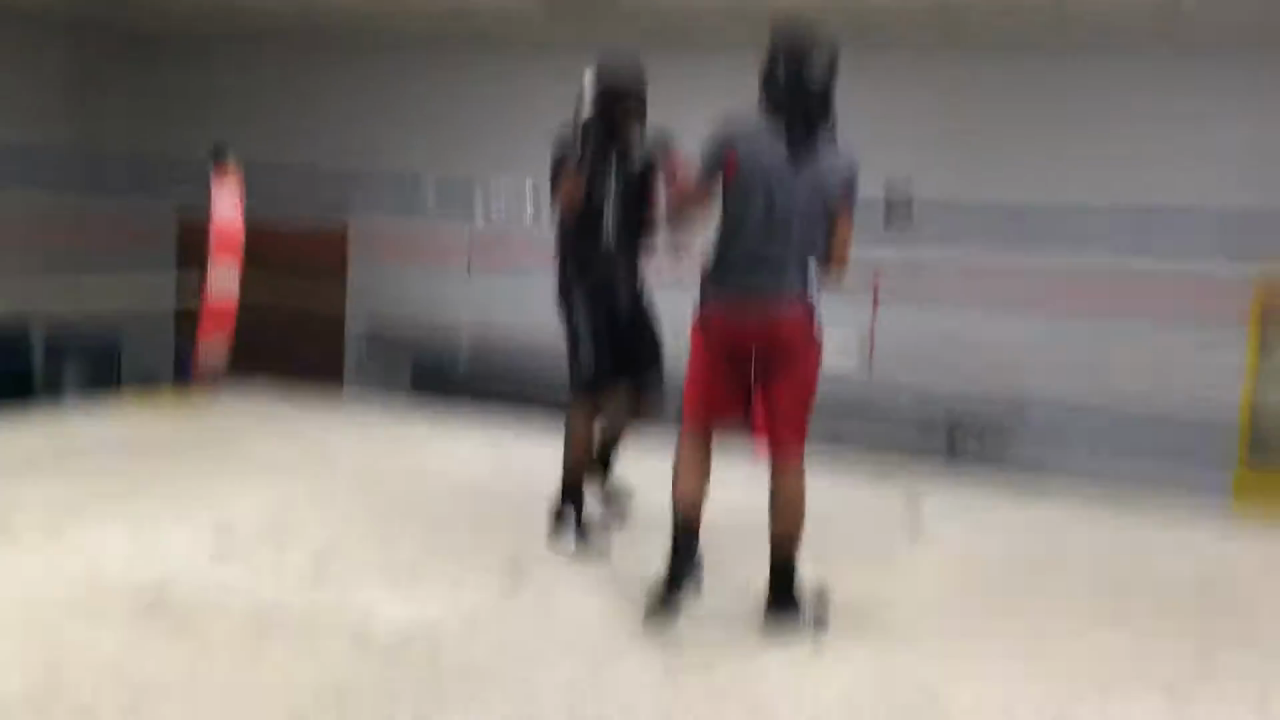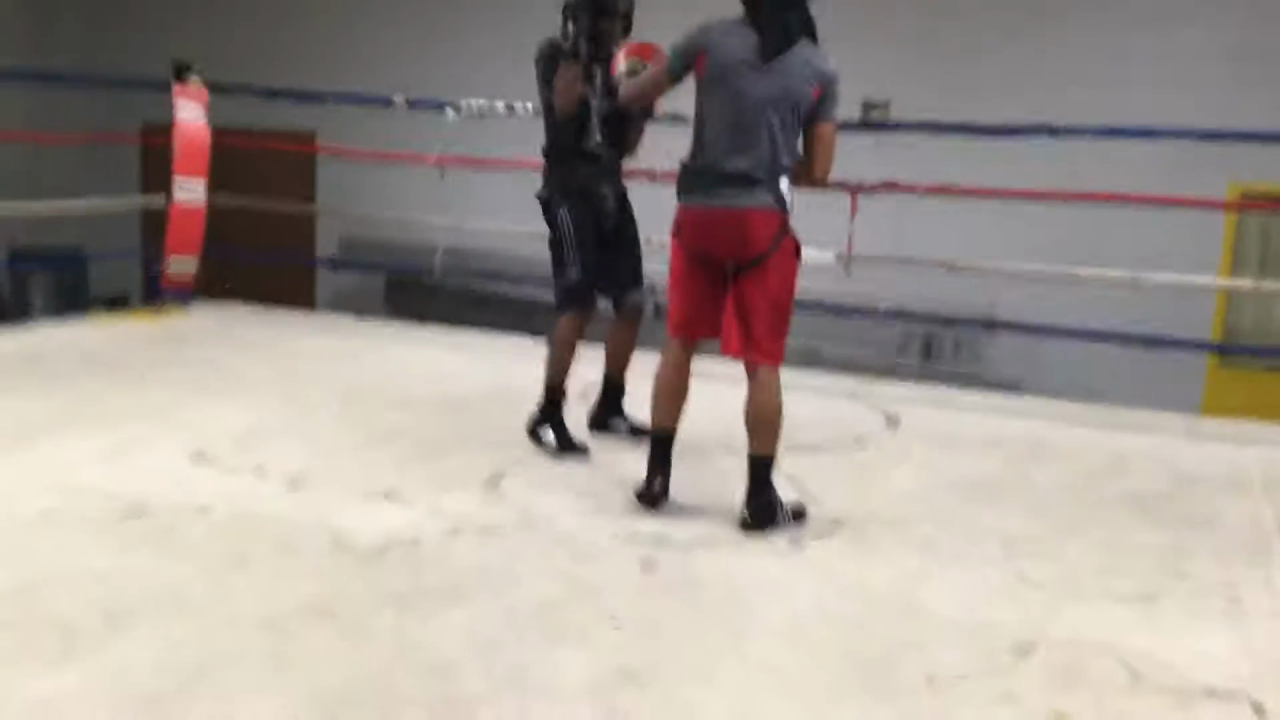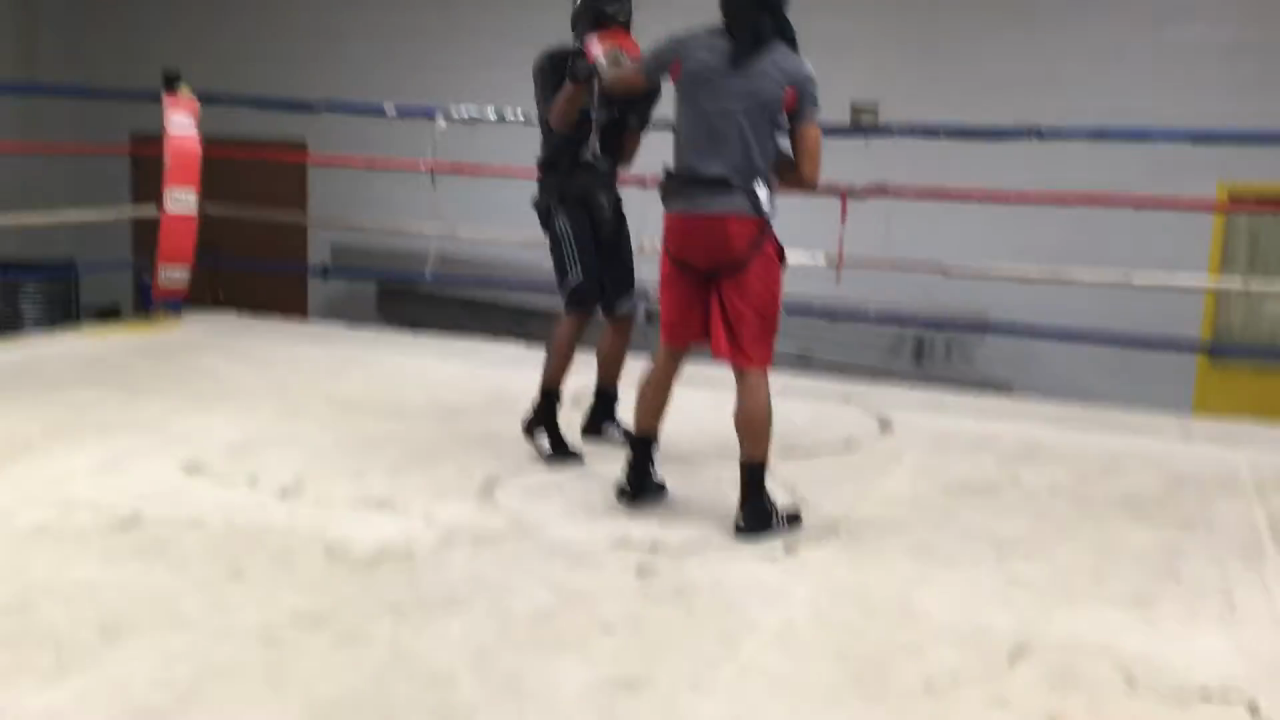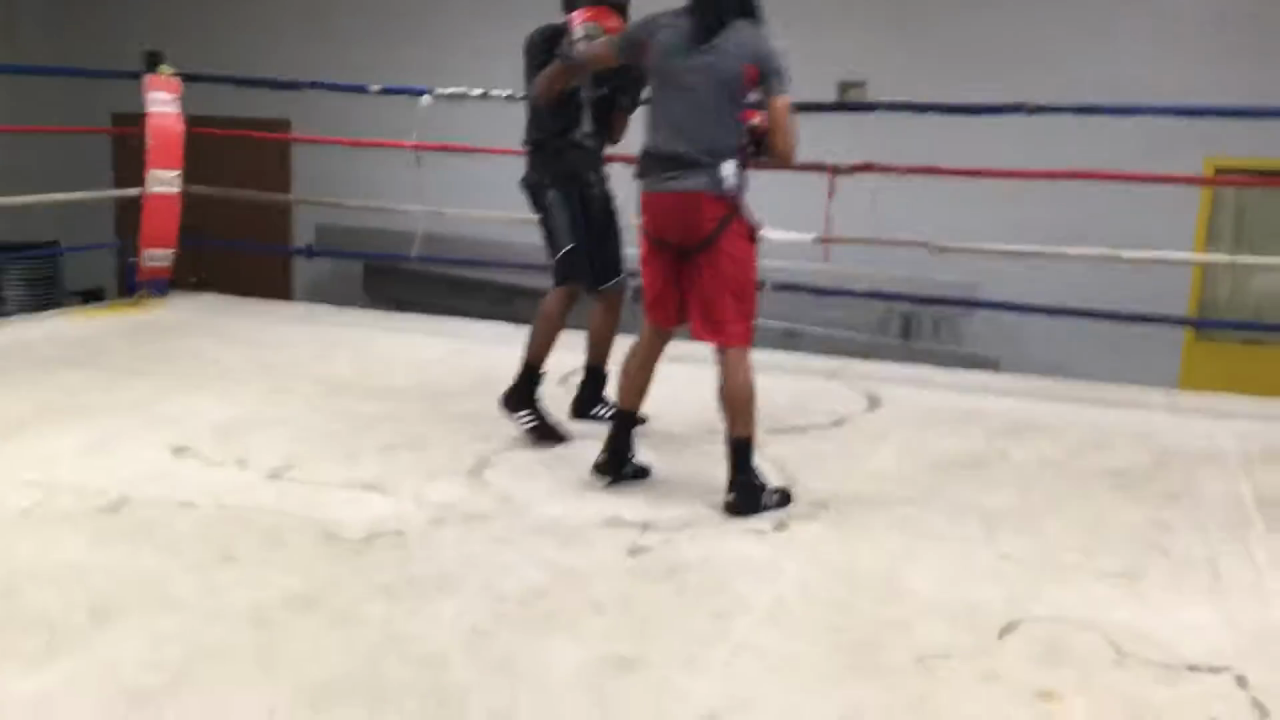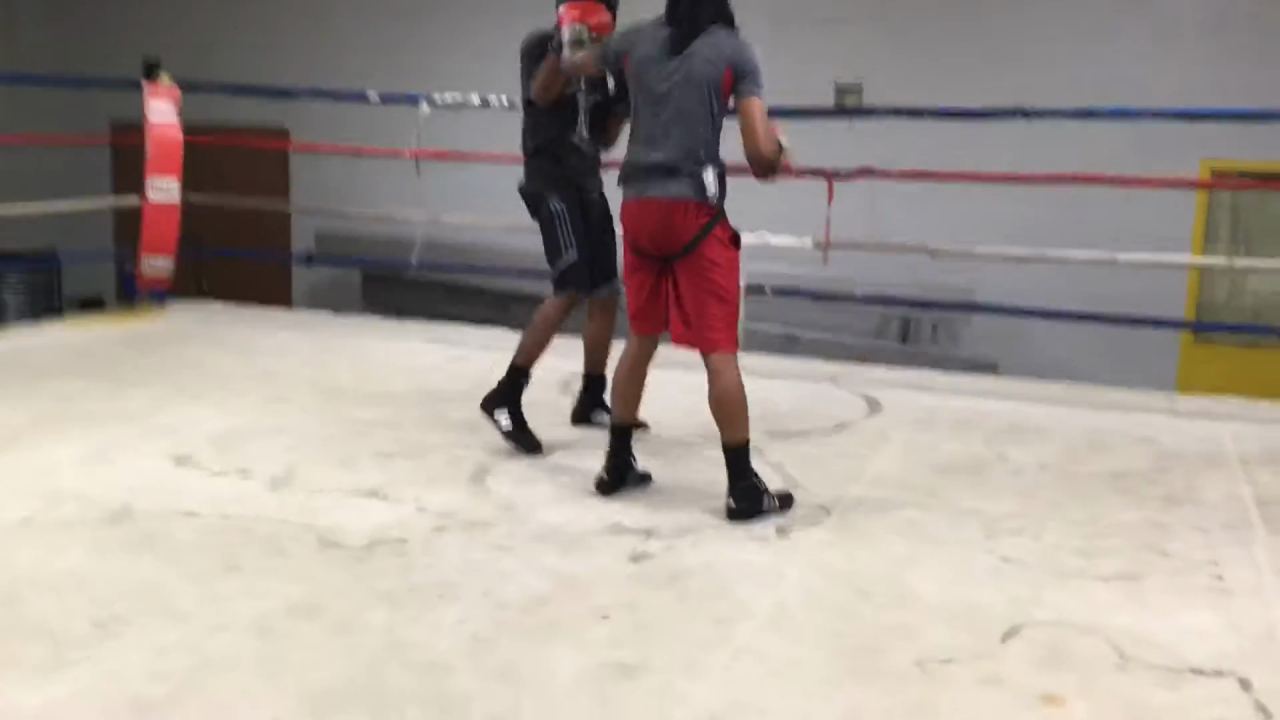
dt=0.1s
person 1, frame 1
left shoulder: (732, 142)
right shoulder: (836, 160)
left elbow: (679, 212)
right elbow: (834, 263)
left wrist: (667, 196)
left hip: (725, 312)
right hip: (788, 318)
left knee: (696, 434)
right knee: (787, 451)
left ankle: (682, 561)
right ankle: (781, 589)
person 1, frame 2
right shoulder: (819, 69)
left elbow: (636, 96)
right elbow: (817, 171)
left wrist: (625, 81)
left hip: (701, 215)
right hip: (763, 221)
left knee: (680, 342)
right knee: (762, 363)
left ankle: (658, 474)
right ankle: (761, 499)
person 1, frame 3
left shoulder: (689, 48)
right shoulder: (794, 72)
left elbow: (618, 82)
right elbow: (807, 173)
left wrist: (599, 65)
left hip: (686, 218)
right hip: (744, 225)
left knee: (674, 346)
right knee: (752, 368)
left ankle: (639, 470)
right ankle: (754, 503)
person 1, frame 4
right shoulder: (756, 48)
left elbow: (588, 59)
right elbow: (783, 149)
left wrist: (552, 76)
right wrist: (756, 136)
left hip: (660, 198)
right hip: (713, 204)
left knee: (656, 330)
right knee: (733, 345)
left ankle: (616, 451)
right ankle: (743, 480)
person 1, frame 5
left shoulder: (635, 42)
right shoulder: (732, 53)
left elbow: (576, 65)
right elbow: (760, 150)
right wrist: (777, 152)
left hip: (638, 207)
right hip: (692, 210)
left knee: (641, 338)
right knee: (719, 350)
left ankle: (618, 464)
right ankle: (743, 487)
person 2, frame 1
left shoulder: (634, 157)
right shoulder: (573, 150)
left elbow: (642, 232)
right elbow: (566, 207)
left wrist: (654, 186)
right wrist: (587, 134)
left hip: (625, 283)
right hip: (583, 280)
left knee: (644, 384)
right knee: (592, 393)
left ankle: (599, 461)
right ankle: (569, 505)
person 2, frame 2
right shoulder: (556, 53)
left elbow: (628, 145)
right elbow: (563, 105)
right wrist: (574, 43)
left hip: (610, 190)
right hip: (569, 190)
left knee: (631, 303)
right knee: (578, 303)
left ankle: (608, 407)
right ankle: (548, 415)
person 2, frame 3
right shoulder: (556, 63)
right elbow: (559, 123)
left wrist: (639, 112)
right wrist: (584, 68)
left hip: (605, 198)
right hip: (564, 195)
left knee: (623, 309)
right knee: (578, 305)
left ankle: (601, 414)
right ankle: (544, 416)
person 2, frame 4
right shoulder: (547, 40)
right elbow: (545, 98)
left wrist: (630, 91)
right wrist: (572, 40)
left hip: (592, 178)
right hip: (554, 176)
left knee: (612, 290)
right knee: (572, 282)
left ankle: (590, 395)
right ankle: (523, 392)
person 2, frame 5
right shoulder: (542, 45)
right elbow: (544, 95)
left wrist: (626, 94)
right wrist: (563, 38)
left hip: (588, 184)
right hip: (551, 183)
left knee: (606, 296)
right knee: (571, 290)
left ankle: (590, 401)
right ankle: (505, 395)
